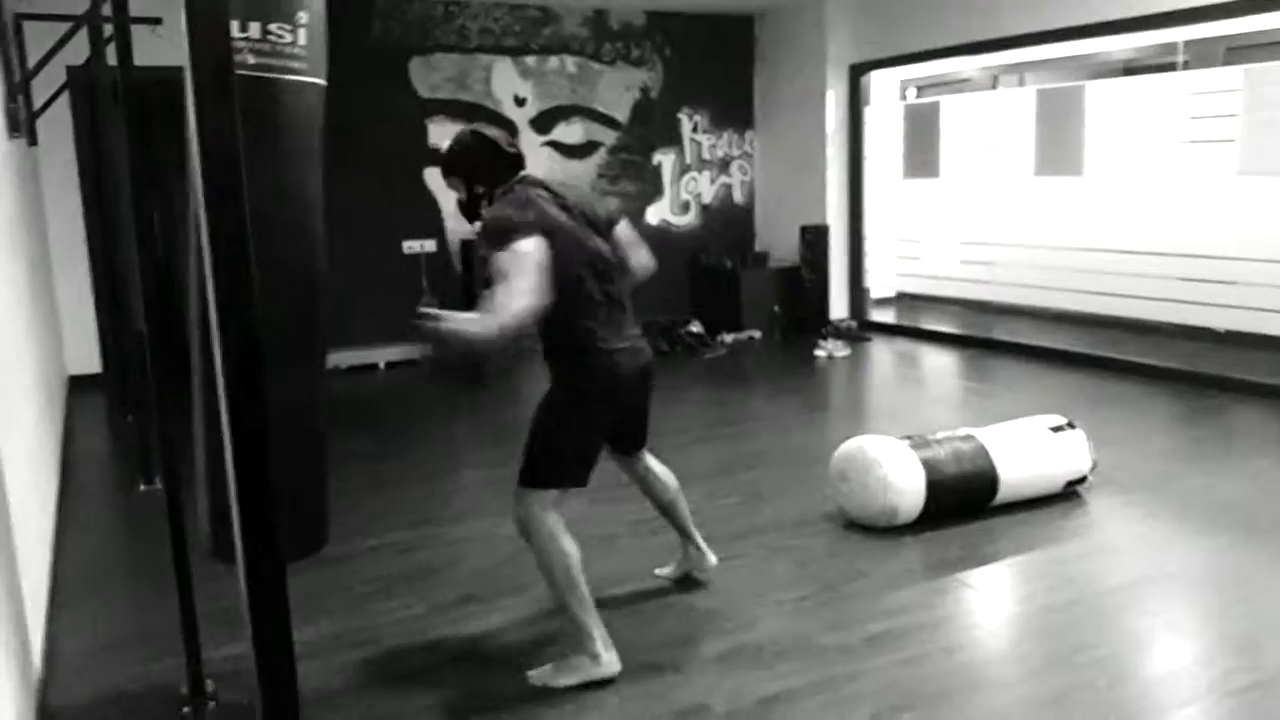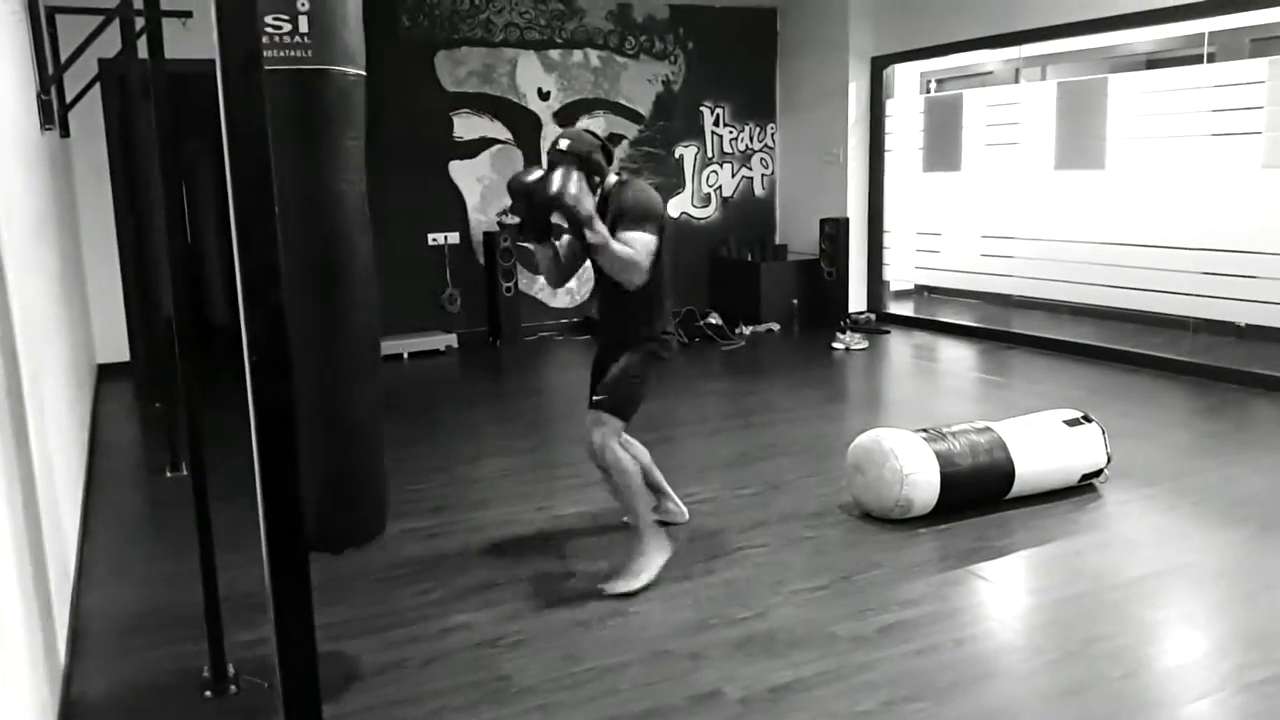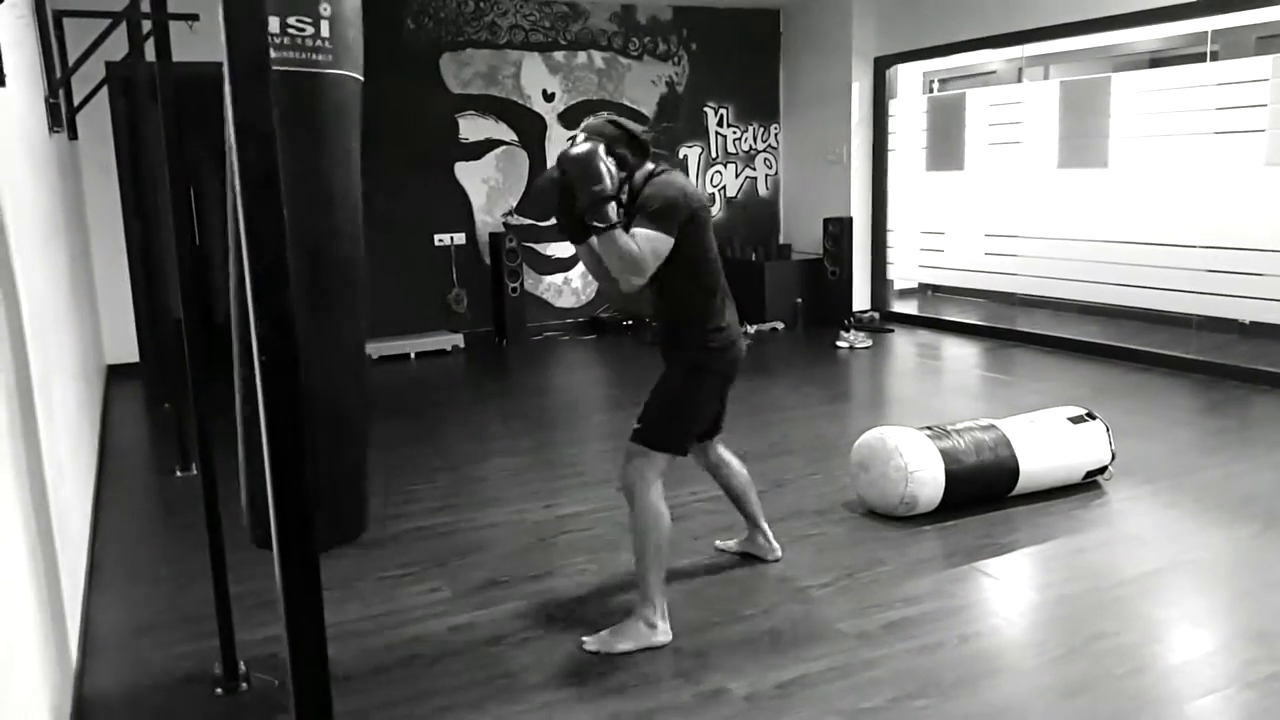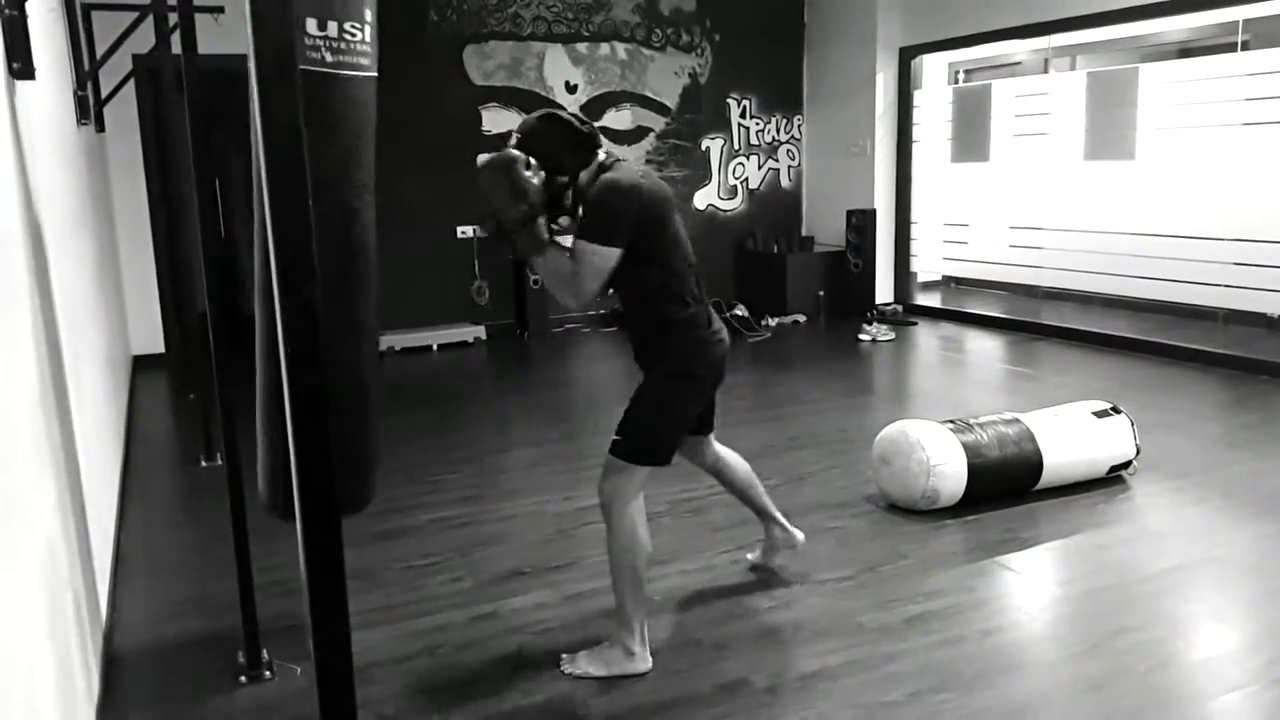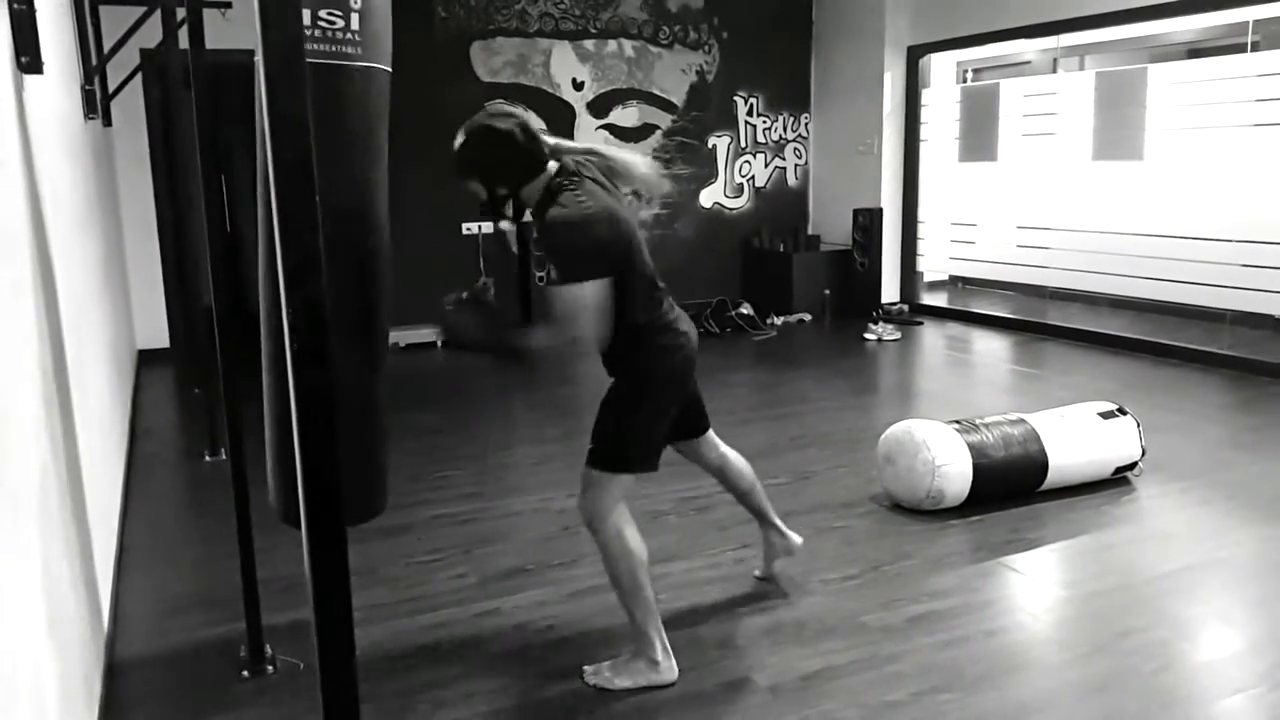
dt=1s
person 1, frame 1
left shoulder: (510, 215)
right shoulder: (577, 197)
left elbow: (524, 296)
right elbow: (640, 266)
left wrist: (467, 327)
left hip: (589, 370)
right hip: (632, 354)
left knee: (534, 511)
right knee: (636, 460)
left ankle: (593, 650)
right ankle: (695, 551)
person 1, frame 2
left shoulder: (637, 200)
right shoulder: (590, 211)
left elbow: (633, 274)
right elbow: (557, 276)
left wrist: (590, 223)
right wrist: (542, 231)
left hip: (644, 338)
right hip: (613, 336)
left knee: (600, 437)
right knee: (610, 434)
left ankle: (649, 542)
right ankle: (668, 502)
person 1, frame 3
left shoulder: (666, 194)
right shoulder: (645, 196)
left elbow: (630, 275)
right elbow: (613, 280)
left wrist: (600, 206)
right wrist: (578, 227)
left hip: (702, 351)
right hip: (710, 344)
left knee: (640, 473)
right knee: (707, 447)
left ankle: (650, 619)
right ankle: (760, 537)
person 1, frame 4
left shoulder: (616, 191)
right shoulder: (613, 181)
left elbow: (574, 290)
right elbow: (584, 267)
right wrist: (534, 227)
left hip: (684, 354)
right hip: (694, 343)
left knee: (619, 489)
right knee: (700, 446)
left ankle: (628, 646)
right ankle: (778, 528)
person 1, frame 5
left shoulder: (566, 223)
right shoulder: (576, 169)
left elbow: (588, 334)
right elbow: (649, 179)
left wrist: (512, 338)
left hip: (648, 361)
right hip: (671, 342)
left knee: (601, 506)
right knee: (701, 446)
left ankle: (654, 655)
right ankle: (777, 534)
